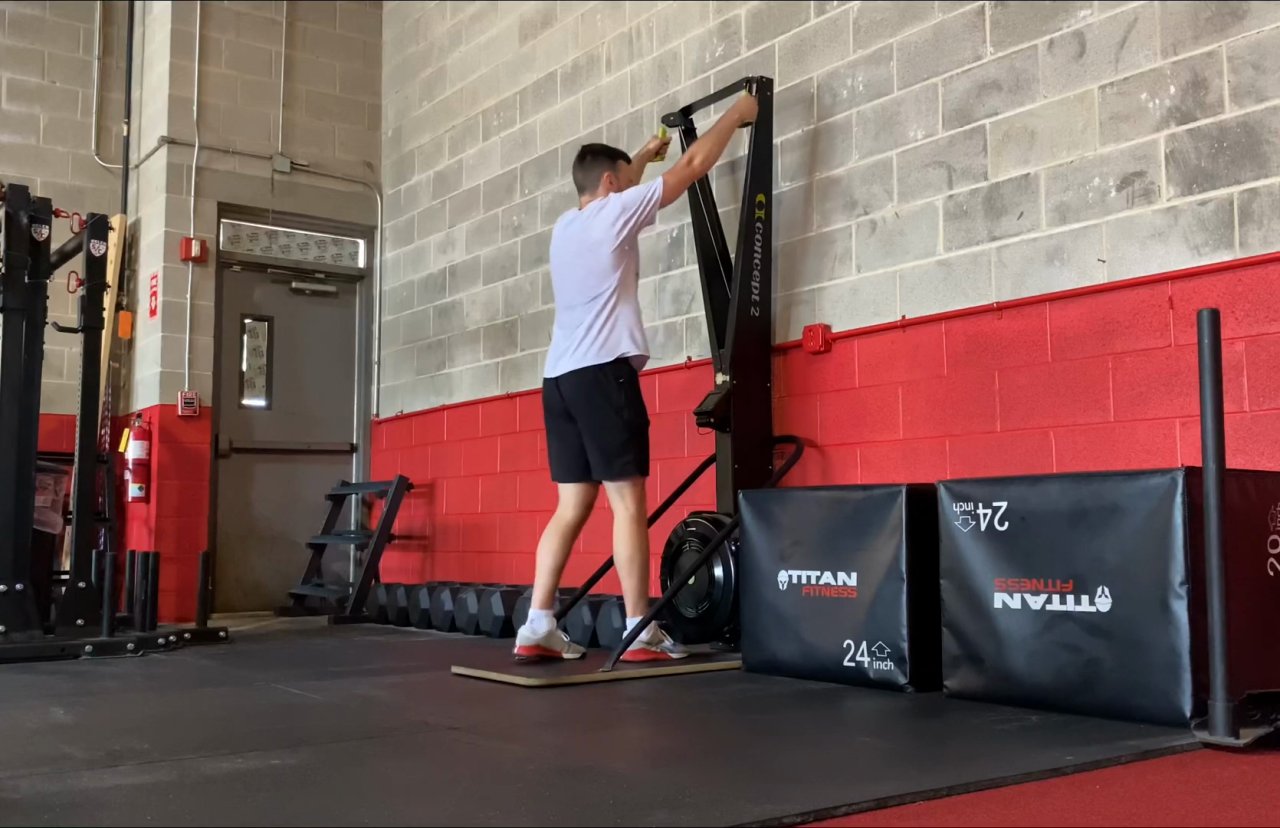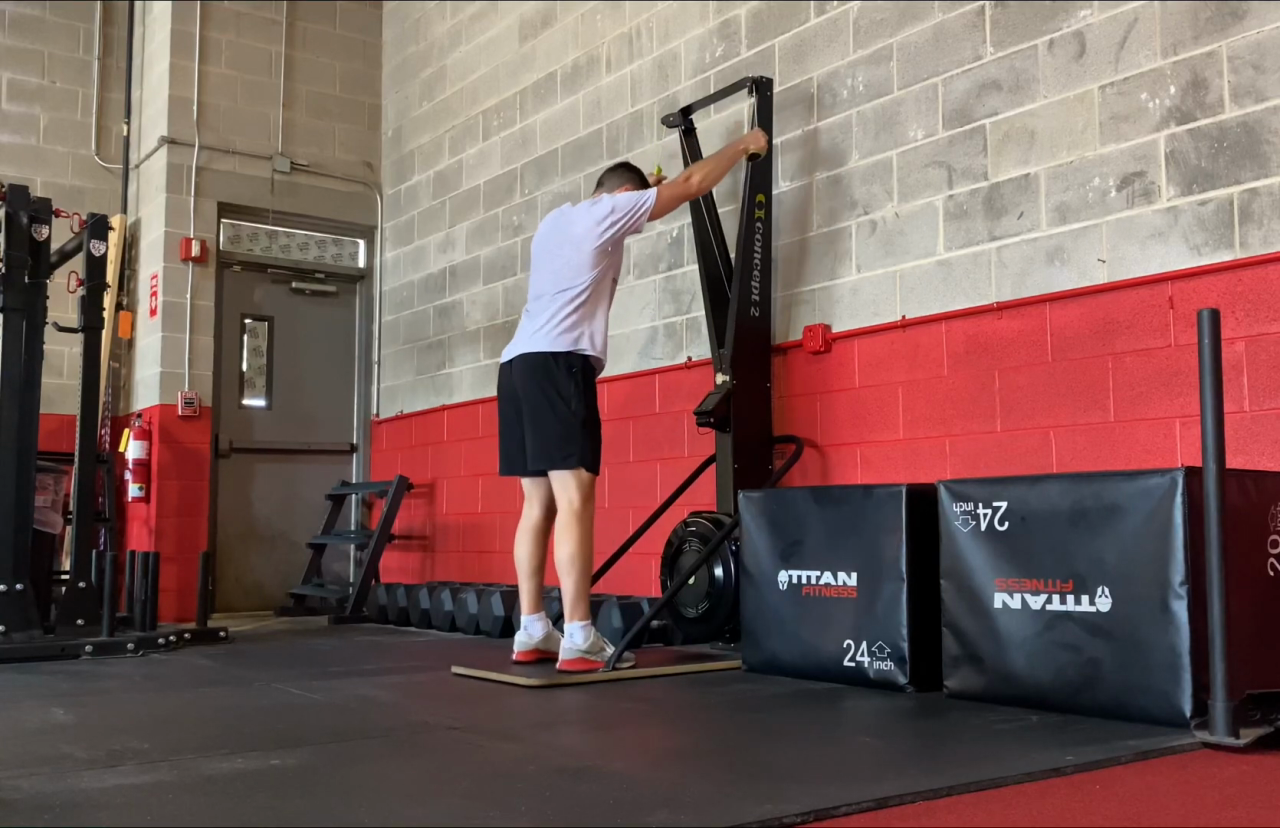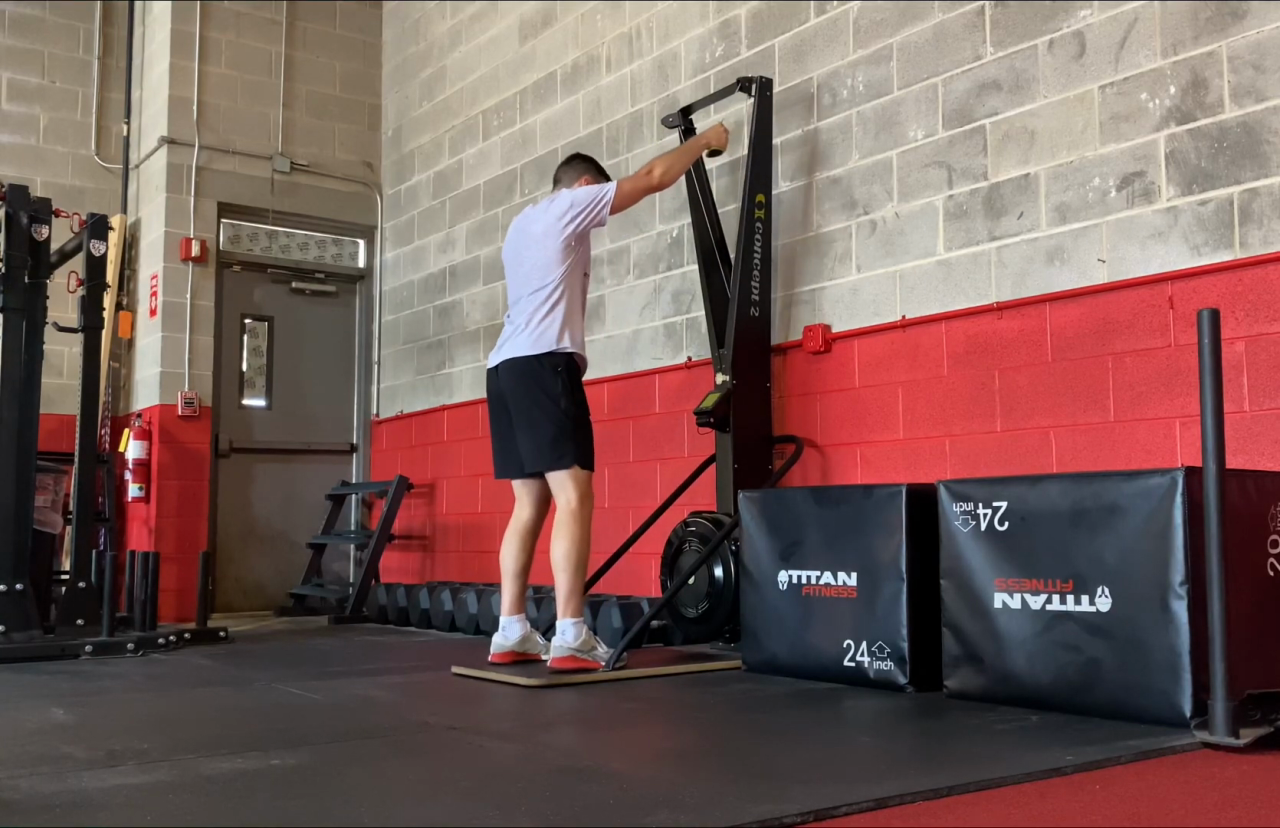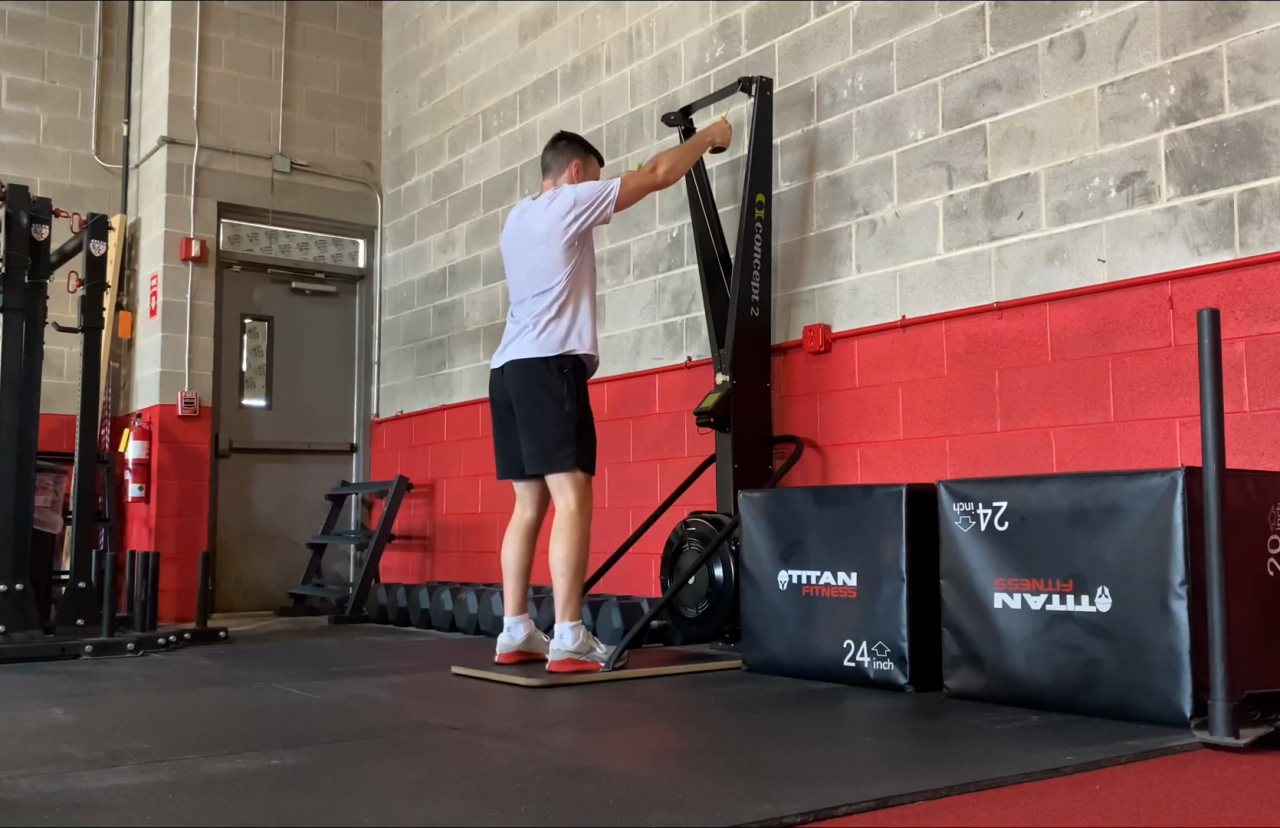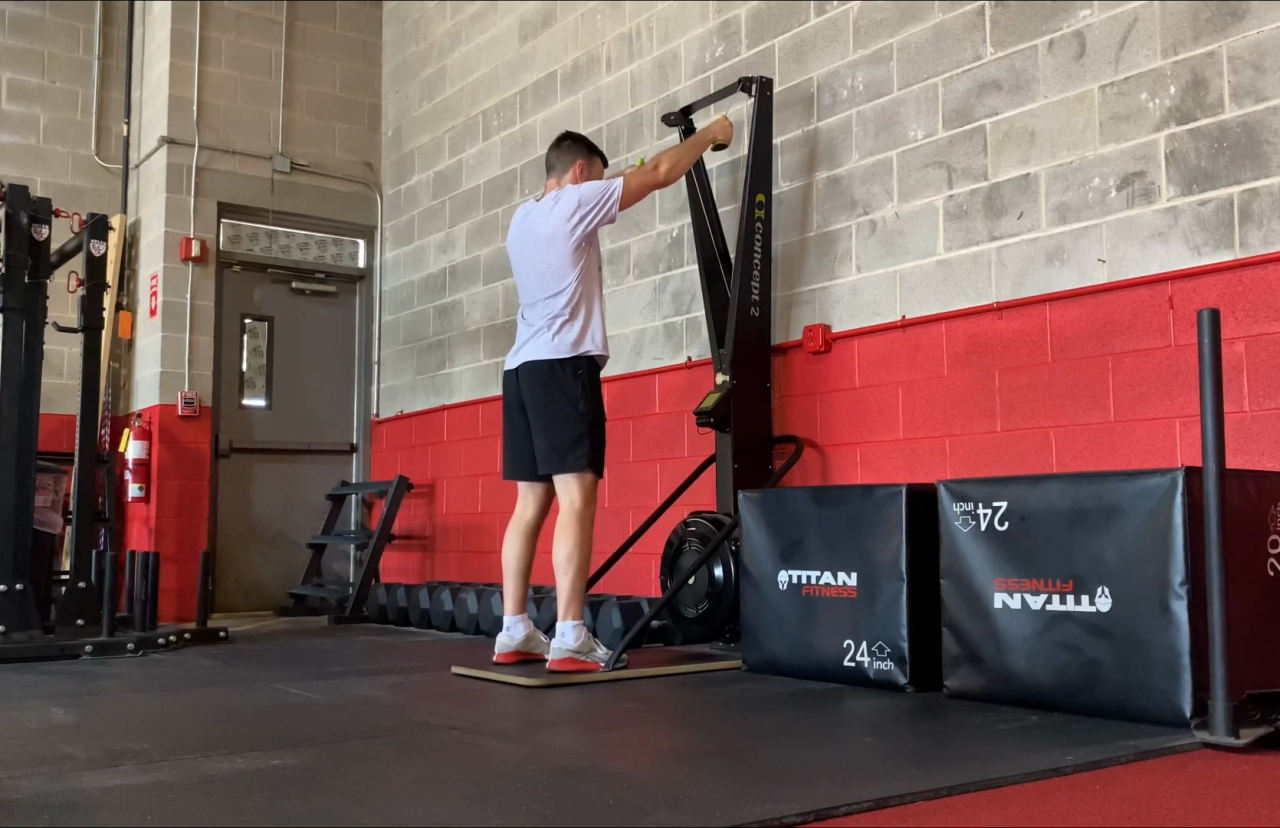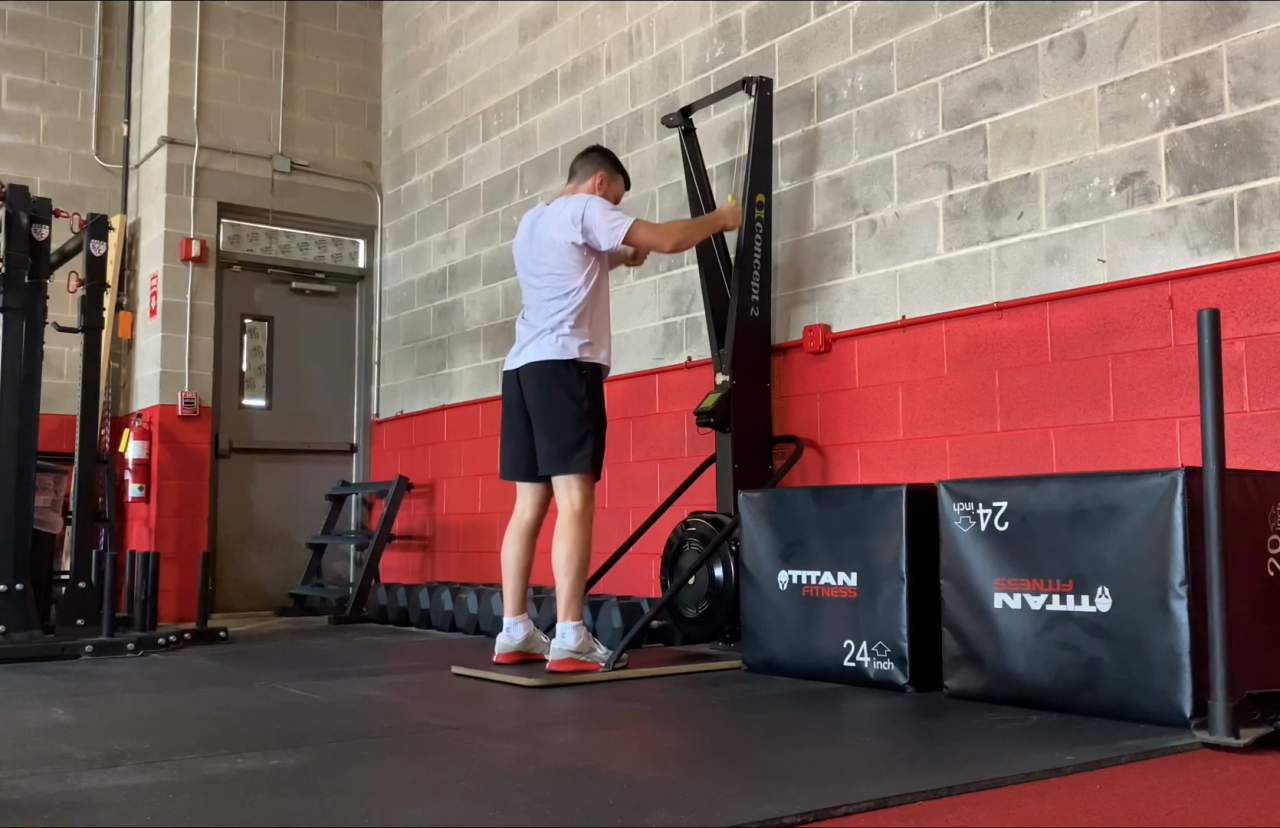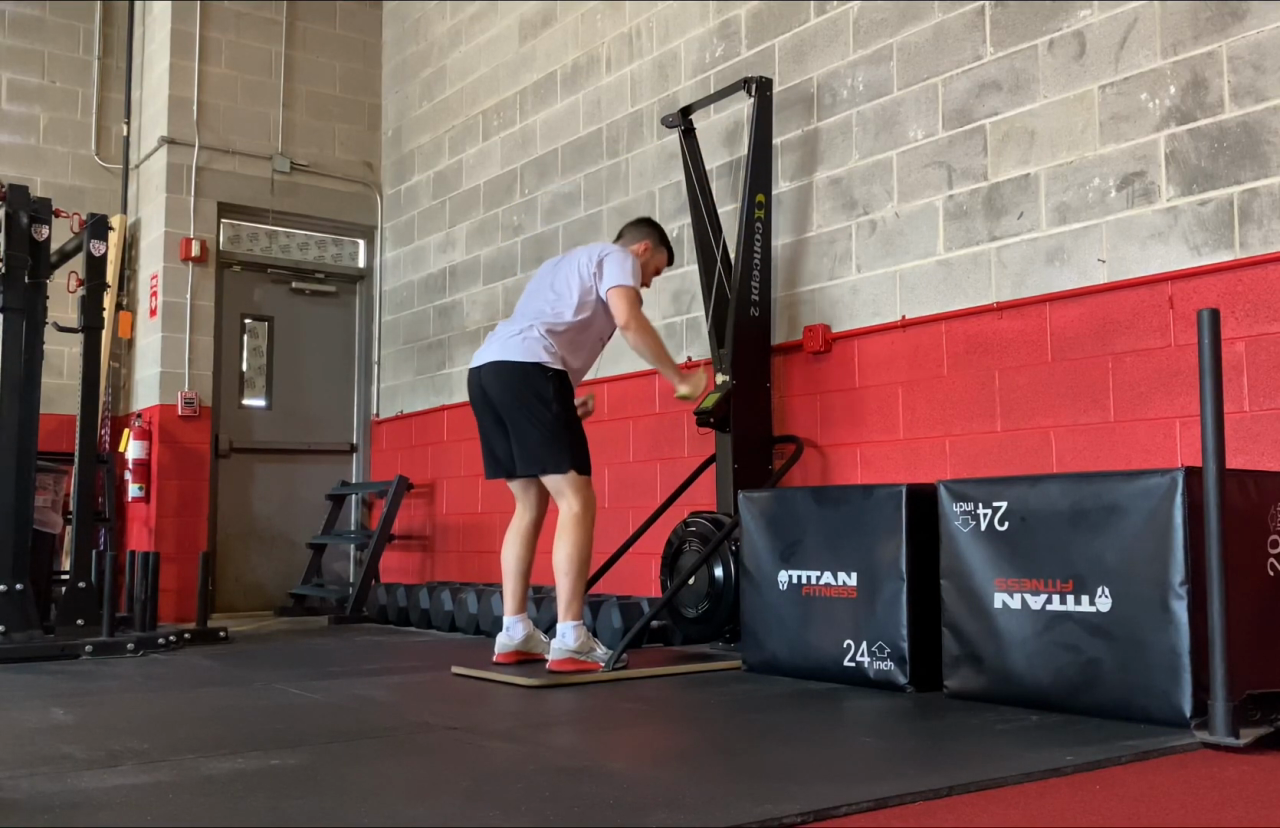
dt=0.7s
person 1, frame 1
left shoulder: (566, 225)
right shoulder: (614, 213)
right elbow: (694, 166)
left wrist: (641, 157)
right wrist: (737, 113)
left hip: (560, 377)
right hip: (602, 372)
left knee: (573, 506)
right knee: (627, 504)
left ankle: (537, 624)
right ankle: (641, 631)
person 1, frame 2
left shoulder: (555, 219)
right shoulder: (605, 210)
right elbow: (690, 185)
left wrist: (647, 185)
right wrist: (743, 145)
left hip: (518, 364)
right hip: (558, 362)
left knee: (539, 504)
right knee: (574, 501)
left ankle: (532, 630)
right ankle: (579, 638)
person 1, frame 3
left shoulder: (525, 222)
right shoulder: (567, 206)
right elbow: (654, 176)
right wrist: (705, 141)
left hip: (506, 369)
right hip: (543, 364)
left knee: (530, 505)
right knee: (573, 498)
left ankle: (512, 632)
right ankle: (571, 638)
person 1, frame 4
left shoulder: (519, 215)
right shoulder: (570, 202)
right elbow: (658, 175)
left wrist: (609, 182)
right wrist: (709, 136)
left hip: (508, 369)
right hip: (549, 365)
left knee: (529, 504)
right knee: (571, 500)
left ankle: (516, 632)
right ankle: (569, 639)
person 1, frame 5
left shoulder: (524, 217)
right shoulder: (574, 202)
right elbow: (661, 172)
left wrist: (653, 162)
right wrist: (711, 133)
left hip: (523, 368)
right hip: (563, 364)
left knee: (531, 503)
right knee: (576, 499)
left ankle: (515, 632)
right ankle: (570, 639)
person 1, frame 6
left shoulder: (532, 221)
right shoulder: (583, 210)
right elbow: (667, 239)
left wrist: (618, 257)
right wrist: (720, 218)
left hip: (522, 368)
right hip: (563, 365)
left knee: (530, 504)
right knee: (575, 499)
left ankle: (515, 632)
right ankle: (569, 640)
person 1, frame 7
left shoulder: (576, 260)
right shoulder: (618, 258)
right elbow: (629, 320)
left wrist: (567, 397)
right wrist: (679, 380)
left hip: (484, 369)
right hip: (525, 369)
left knee: (531, 503)
right knee: (575, 501)
left ankle: (515, 633)
right ankle: (571, 640)
